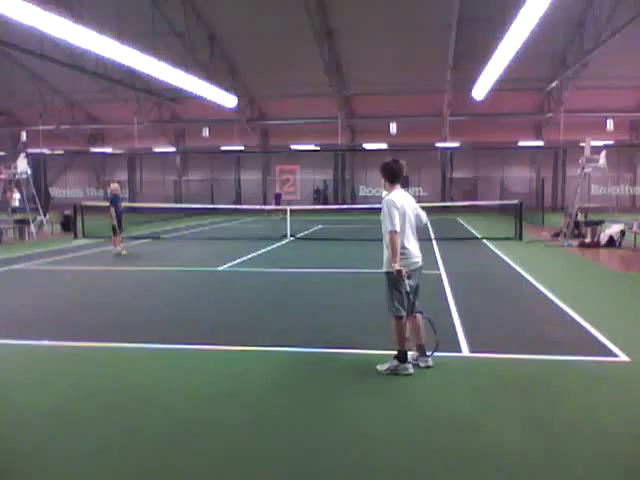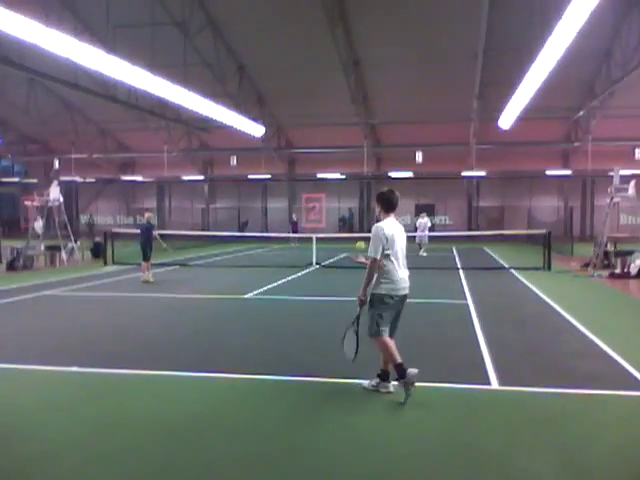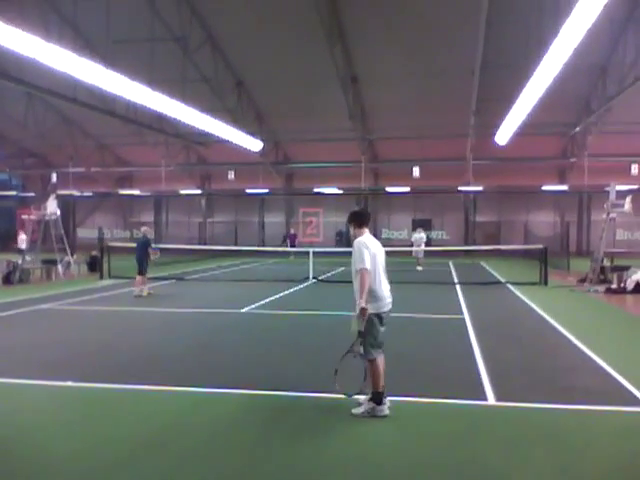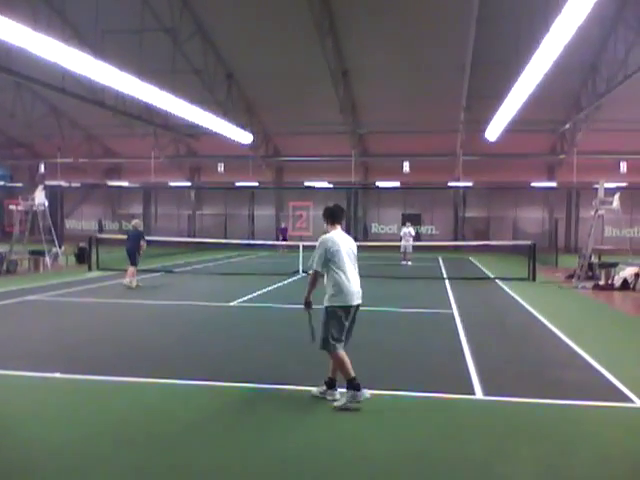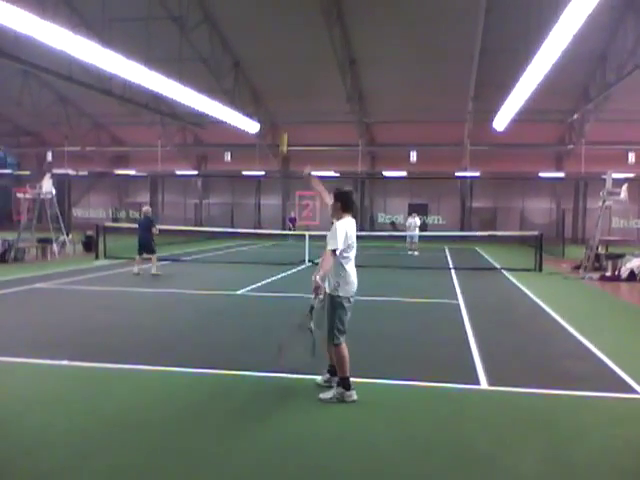
dt=1s
person 1, frame 1
left shoulder: (390, 200)
right shoulder: (409, 198)
left elbow: (394, 233)
right elbow: (423, 220)
left wrist: (395, 262)
left hip: (400, 263)
right hip: (414, 260)
left knee: (399, 313)
right knee: (413, 309)
left ankle: (402, 361)
right ankle: (422, 354)
person 1, frame 2
left shoulder: (379, 228)
right shoulder: (399, 228)
left elbow: (374, 262)
left wrist: (364, 290)
right wrist: (369, 257)
left hip: (386, 288)
right hip: (401, 286)
left knee: (378, 333)
right knee: (387, 333)
left ankle: (403, 372)
right ankle: (384, 378)
person 1, frame 3
left shoulder: (360, 243)
right shoulder: (375, 242)
left elbow: (364, 272)
left wrist: (362, 300)
left hip: (371, 304)
right hip: (382, 302)
left knee: (371, 354)
right knee: (377, 351)
left ankle: (377, 403)
right ankle: (379, 395)
person 1, frame 4
left shoulder: (325, 240)
right shoulder: (350, 241)
left elbow: (316, 272)
left wrist: (308, 296)
left hip: (338, 298)
right hip: (354, 296)
left knee: (332, 345)
right knee: (338, 344)
left ankle: (355, 389)
right ankle: (330, 386)
person 1, frame 5
left shoulder: (340, 227)
right shoulder: (348, 221)
left elbow: (330, 252)
right elbow: (334, 205)
left wrist: (318, 276)
left hip: (340, 288)
right hip: (340, 287)
left knee: (336, 338)
right knee: (333, 334)
left ankle: (346, 387)
right ankle: (334, 375)
